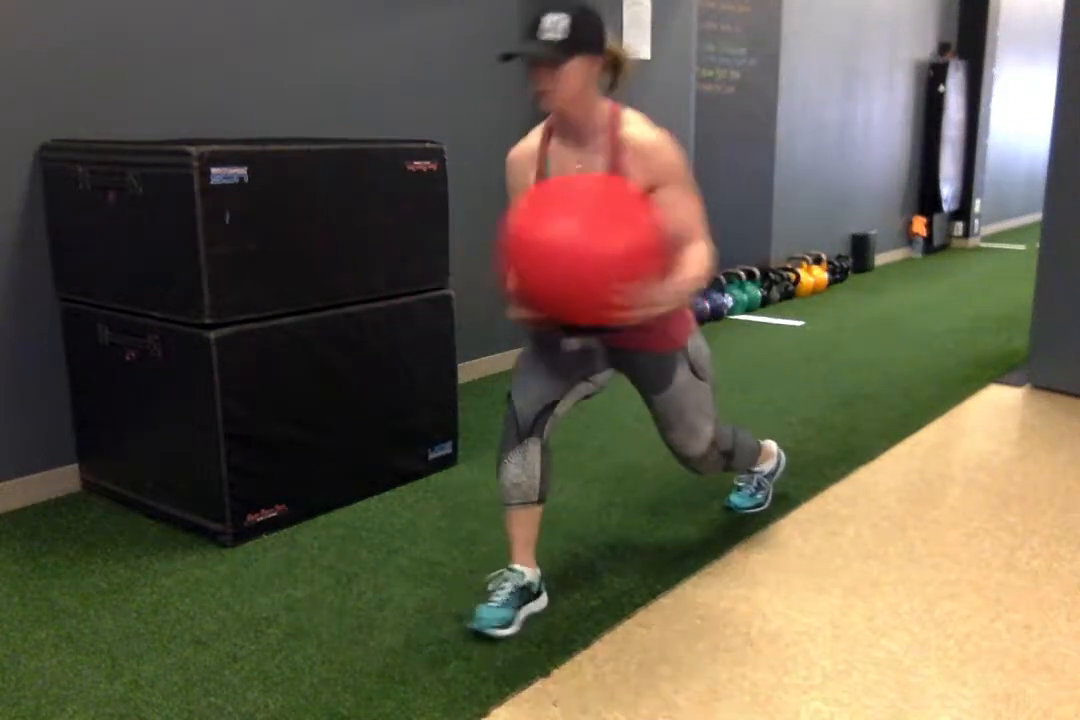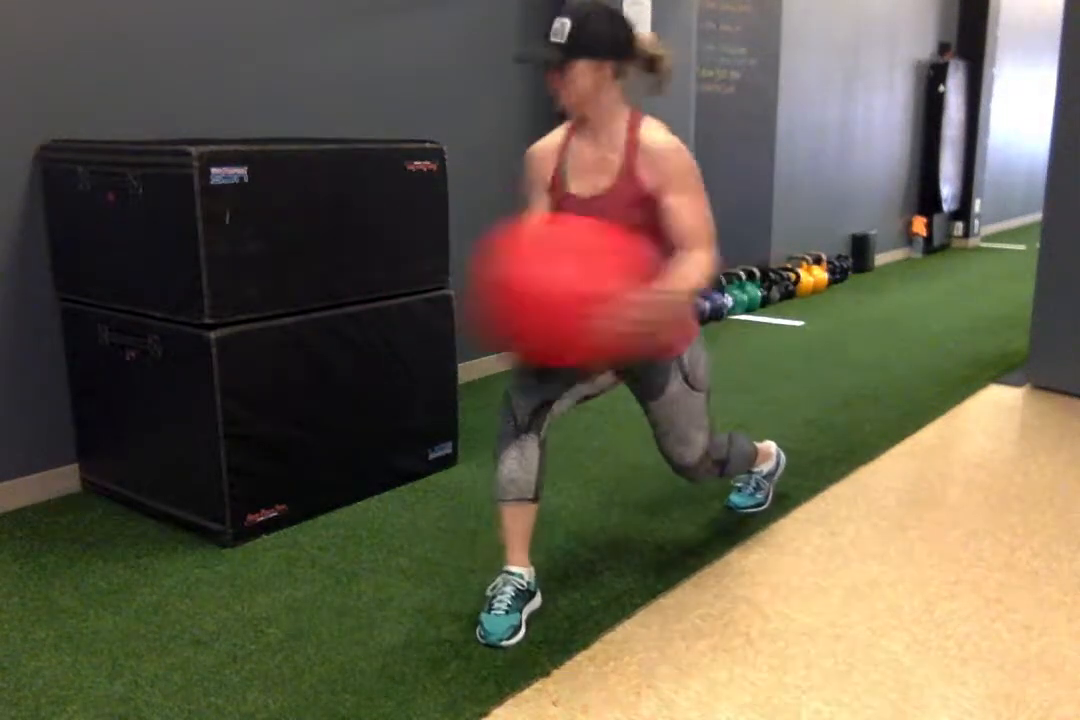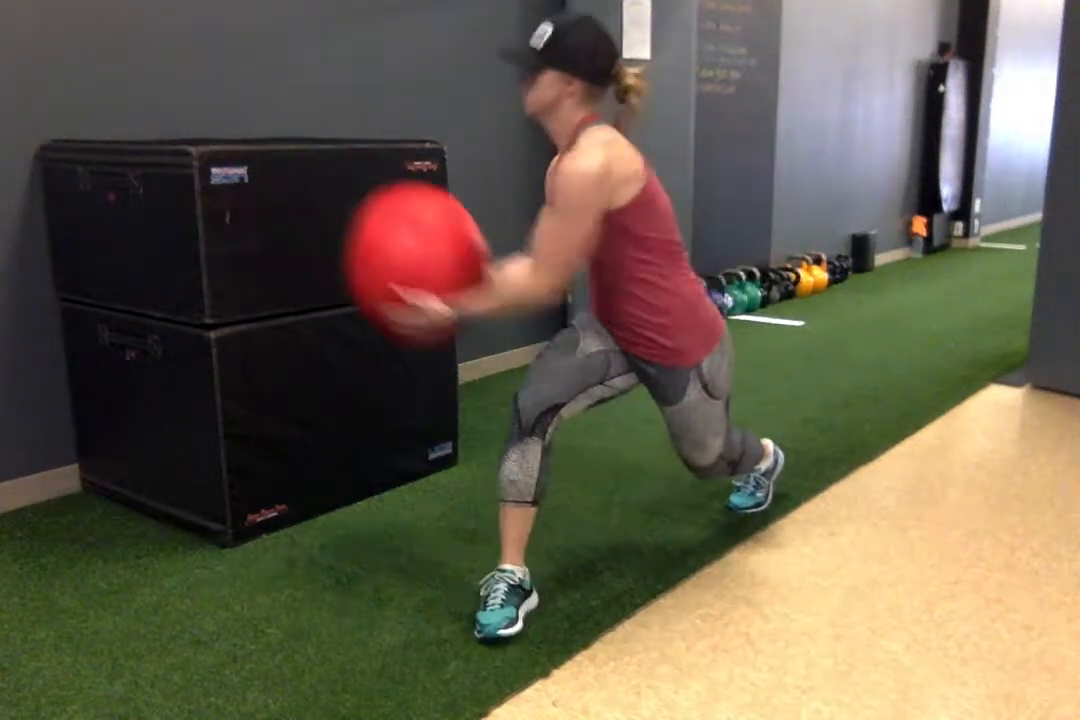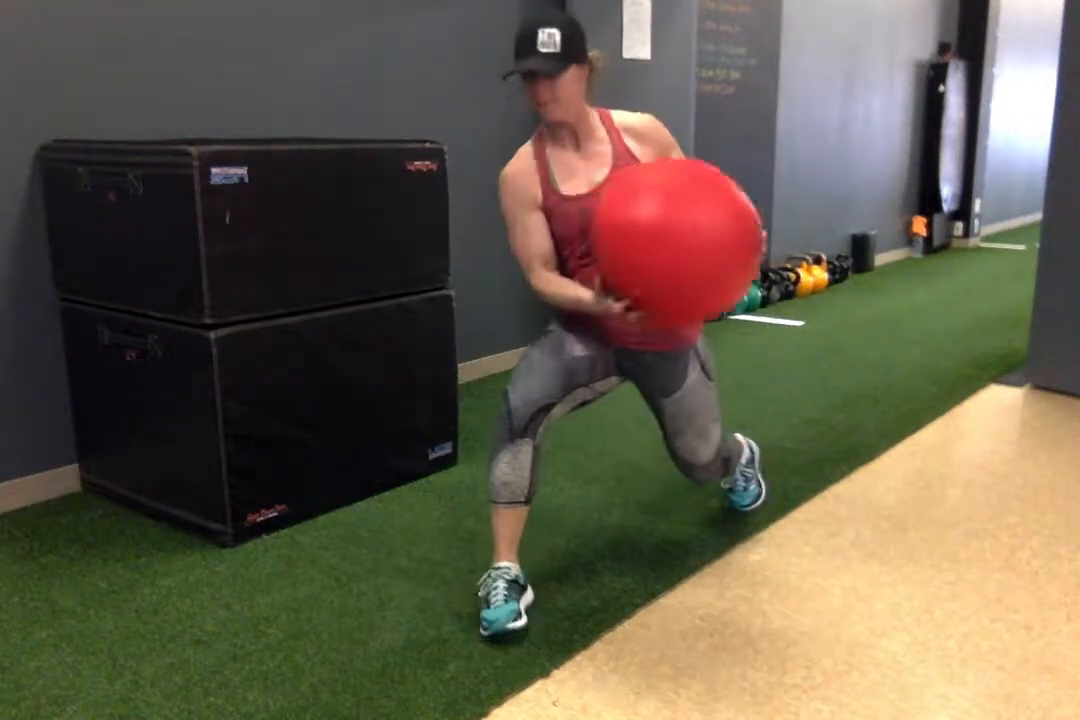
dt=0.5s
person 1, frame 1
left shoulder: (649, 146)
right shoulder: (527, 155)
left elbow: (695, 246)
left wrist: (669, 293)
right wrist: (525, 298)
left hip: (656, 329)
right hip: (574, 322)
left knee: (696, 446)
right knee: (524, 412)
left ankle: (765, 458)
right ankle: (521, 576)
person 1, frame 2
left shoulder: (660, 151)
right shoulder: (547, 153)
left elbow: (699, 254)
left wrist: (656, 302)
left hip: (656, 335)
left knee: (690, 458)
right knee: (521, 407)
left ankle: (763, 458)
right ankle: (516, 578)
person 1, frame 3
left shoulder: (590, 167)
right shoulder: (568, 159)
left elbow: (545, 282)
right elbow: (535, 265)
left wrist: (452, 314)
left hip: (682, 339)
right hip: (612, 327)
left knee: (707, 457)
right knee: (533, 411)
left ankle: (761, 456)
right ankle: (510, 579)
person 1, frame 4
left shoulder: (641, 133)
right shoulder: (521, 174)
right elbow: (541, 275)
right wrist: (598, 303)
left hip: (668, 331)
right hip: (586, 329)
left knee: (700, 460)
right knee: (520, 411)
left ankle: (742, 455)
right ankle: (505, 576)
